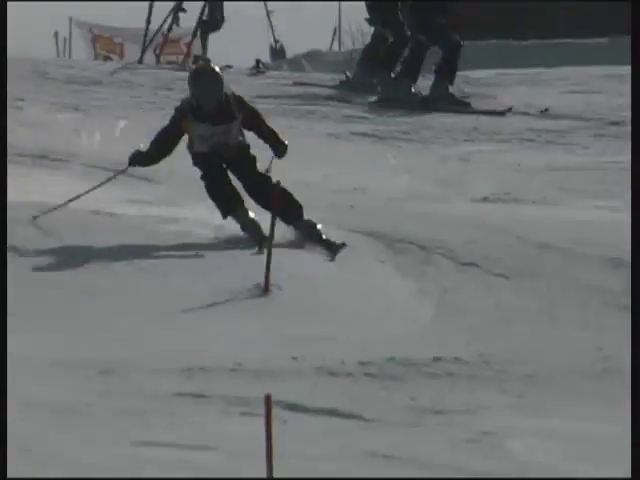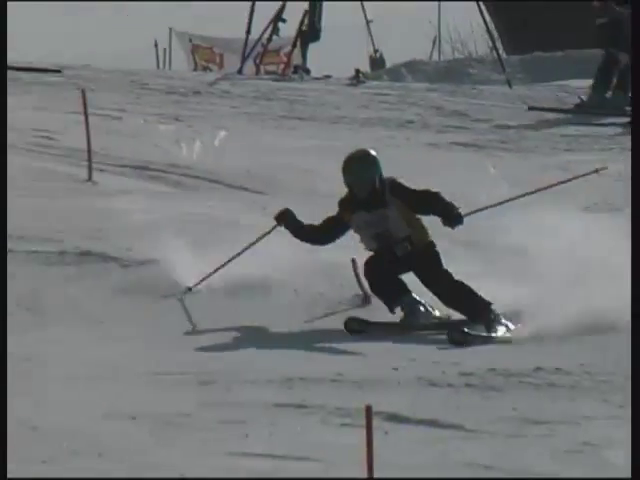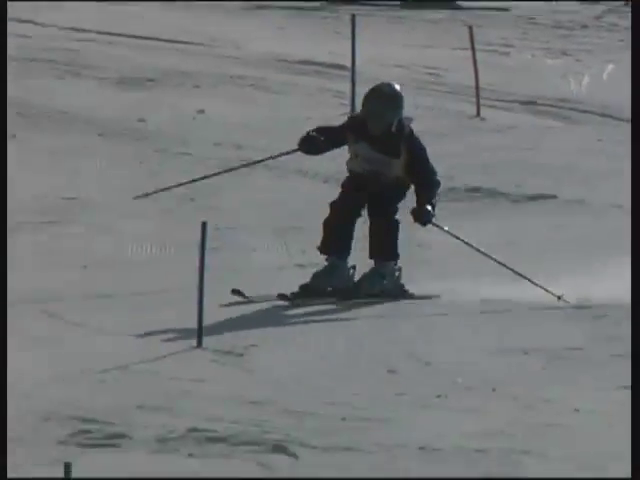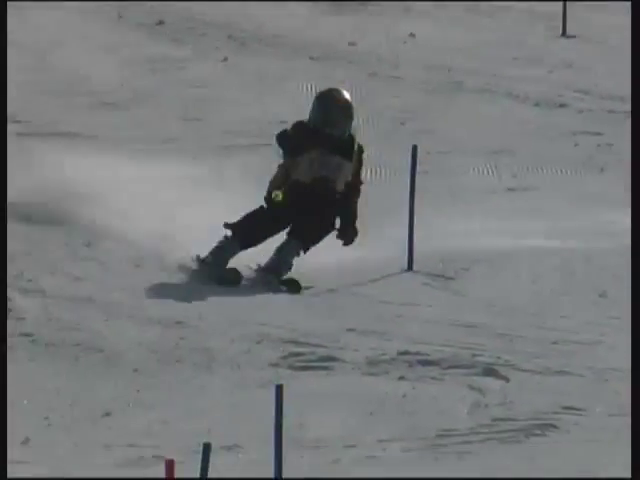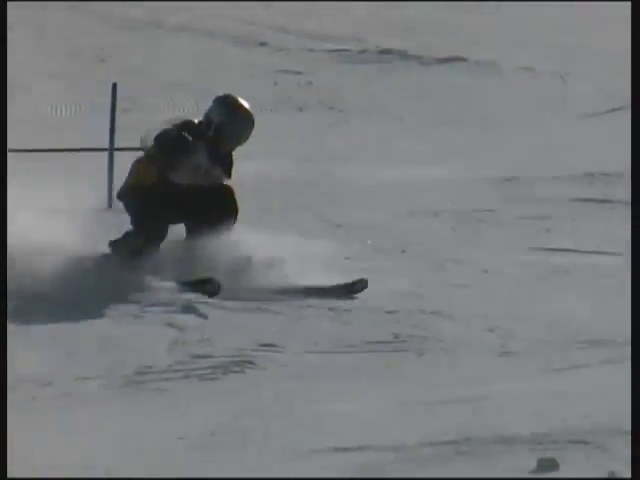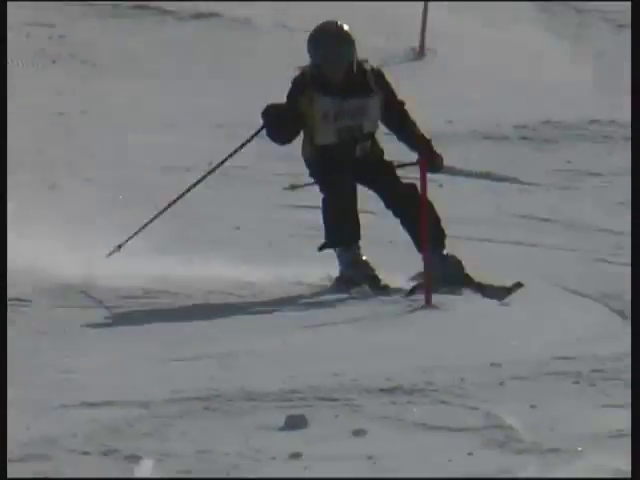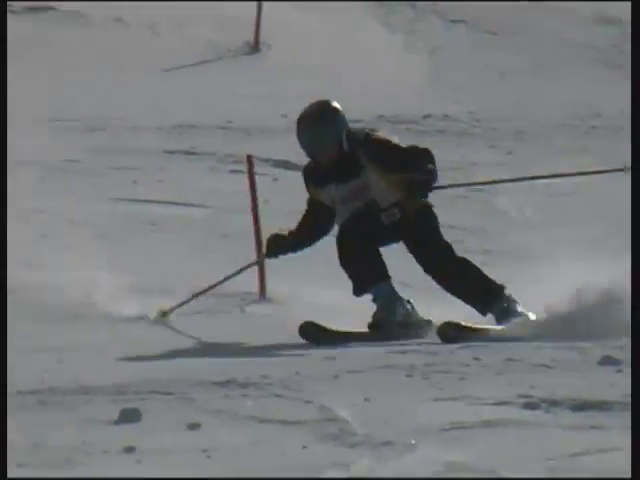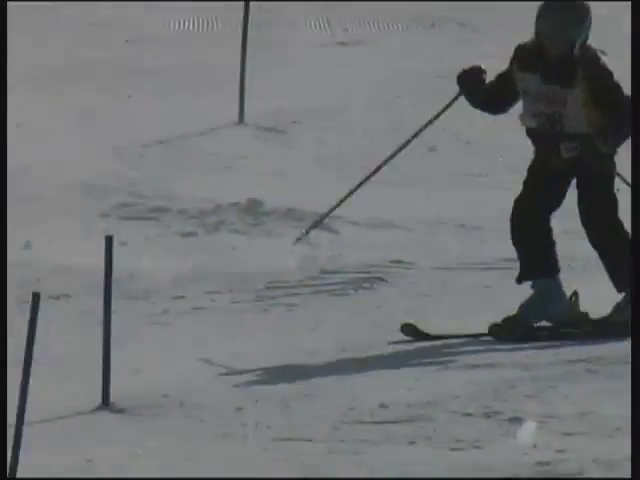
dt=0.5s
person 1, frame 1
left shoulder: (232, 104)
right shoulder: (186, 113)
left elbow: (254, 122)
right elbow: (167, 139)
left wrist: (275, 142)
right wrist: (146, 156)
left hip: (234, 149)
right hip: (206, 155)
left knee: (261, 187)
right knee: (215, 179)
left ankle: (301, 225)
right ankle: (247, 223)
person 1, frame 2
left shoulder: (392, 192)
right shoulder: (349, 209)
left elbow: (426, 200)
right elbow: (324, 233)
left wrist: (448, 212)
right wrist: (294, 225)
left hip: (418, 248)
right hip: (390, 255)
left knee: (440, 283)
right knee: (373, 271)
left ankle: (491, 318)
right ankle: (417, 310)
person 1, frame 3
left shoulder: (406, 140)
right shoulder: (356, 128)
left elbow: (425, 174)
right elbow: (327, 137)
left wrist: (425, 203)
right wrist: (312, 140)
left hip: (392, 184)
right hip: (361, 179)
left knee: (382, 214)
right knee: (342, 212)
left ankle: (385, 271)
right ankle: (337, 269)
person 1, frame 4
left shoulder: (352, 150)
right shoulder: (303, 133)
left elbow: (352, 186)
right elbow: (285, 142)
left wrist: (349, 221)
right wrist: (314, 142)
left hip: (319, 205)
right hip: (289, 194)
left knee: (325, 218)
right knee: (273, 217)
left ankle: (279, 263)
right ankle: (218, 257)
person 1, frame 5
left shoulder: (222, 161)
right shoulder: (190, 133)
right elbow: (163, 142)
right wrist: (174, 146)
left hip: (177, 198)
right hip: (143, 192)
left knee: (225, 202)
right knee: (152, 229)
person 1, frame 6
left shoulder: (369, 79)
right shoulder: (306, 87)
left elbow: (396, 115)
right elbow: (283, 133)
left wrist: (424, 147)
right wrist: (274, 119)
left hip: (364, 151)
right hip: (326, 156)
left knee: (404, 197)
right knee: (340, 192)
left ankle: (438, 261)
right ankle: (351, 261)
person 1, frame 7
left shoulder: (369, 148)
right shoulder: (316, 177)
left elbow: (415, 157)
right elbow: (316, 224)
left wrist: (424, 174)
right wrist: (284, 242)
left hip: (409, 211)
right hip: (370, 223)
left knee: (439, 260)
right knee: (348, 242)
left ankle: (504, 305)
right ankle: (391, 306)
person 1, frame 8
left shoulder: (590, 69)
right shoulder: (526, 59)
left elbow: (624, 114)
right elbow: (495, 100)
left wrist: (603, 144)
right wrist: (474, 85)
left hip: (585, 151)
right hip: (547, 151)
left knee: (597, 216)
right knee: (527, 214)
left ankle: (631, 292)
right ankle: (551, 298)
